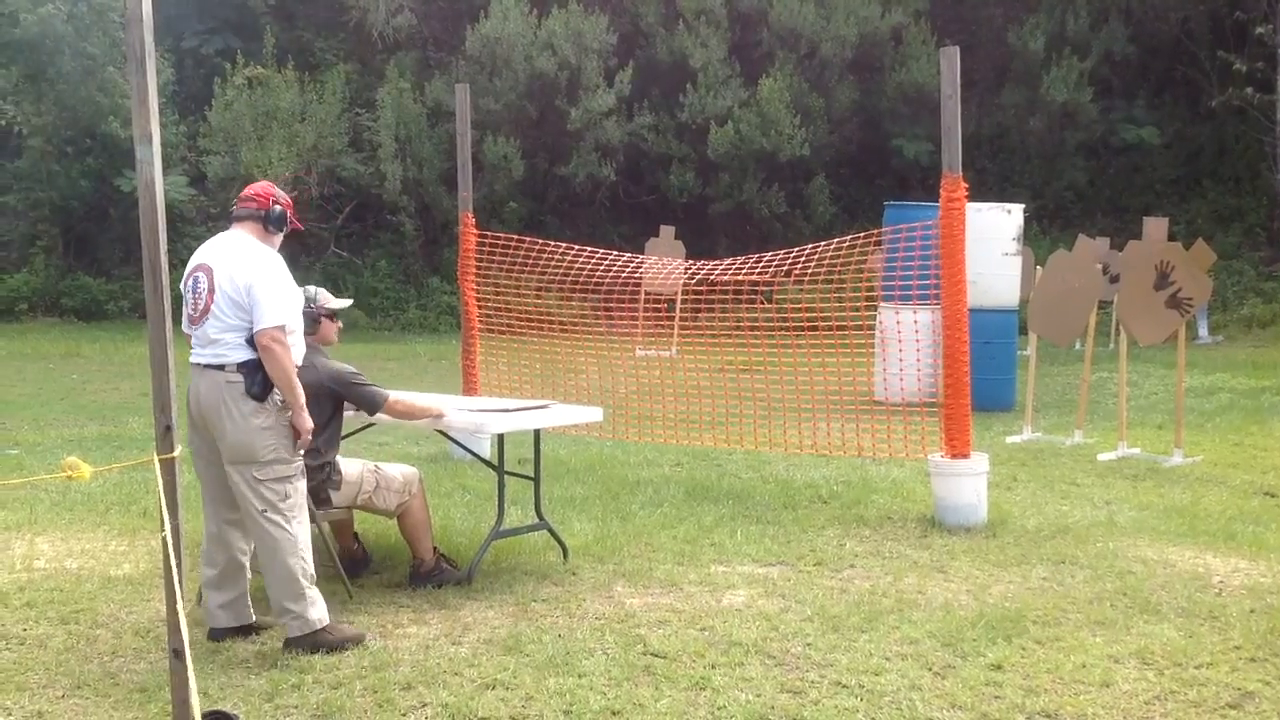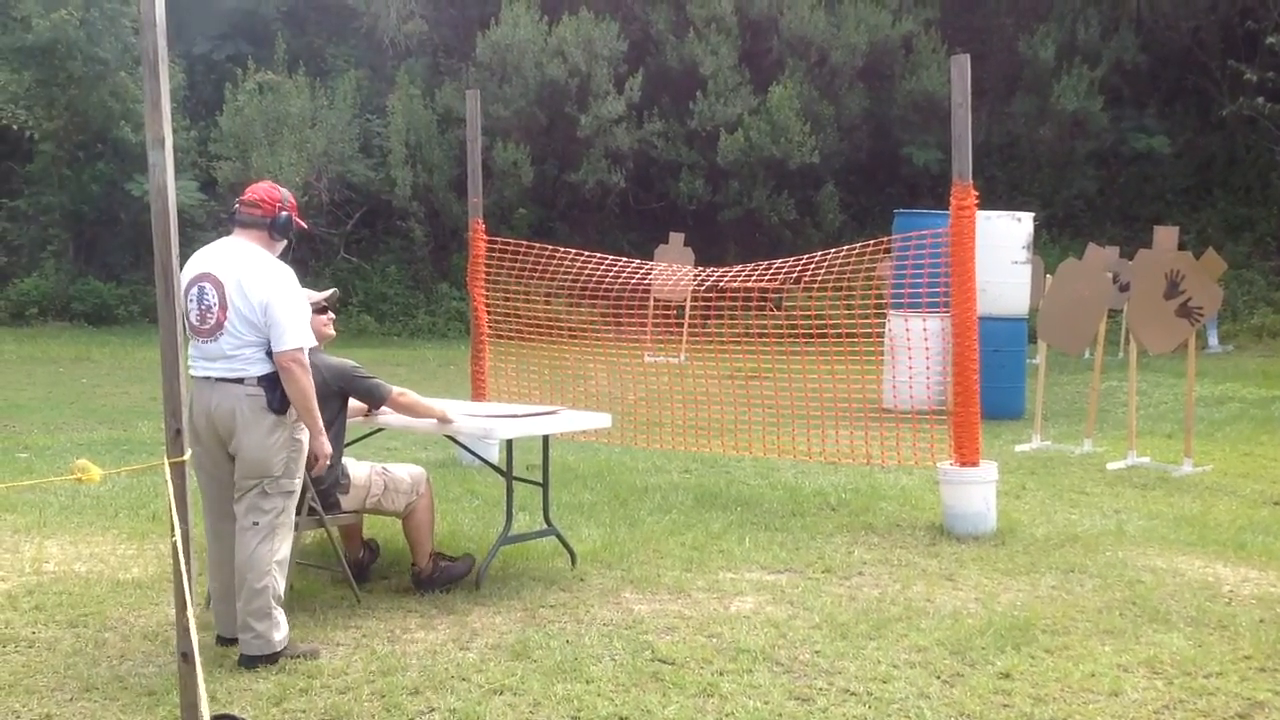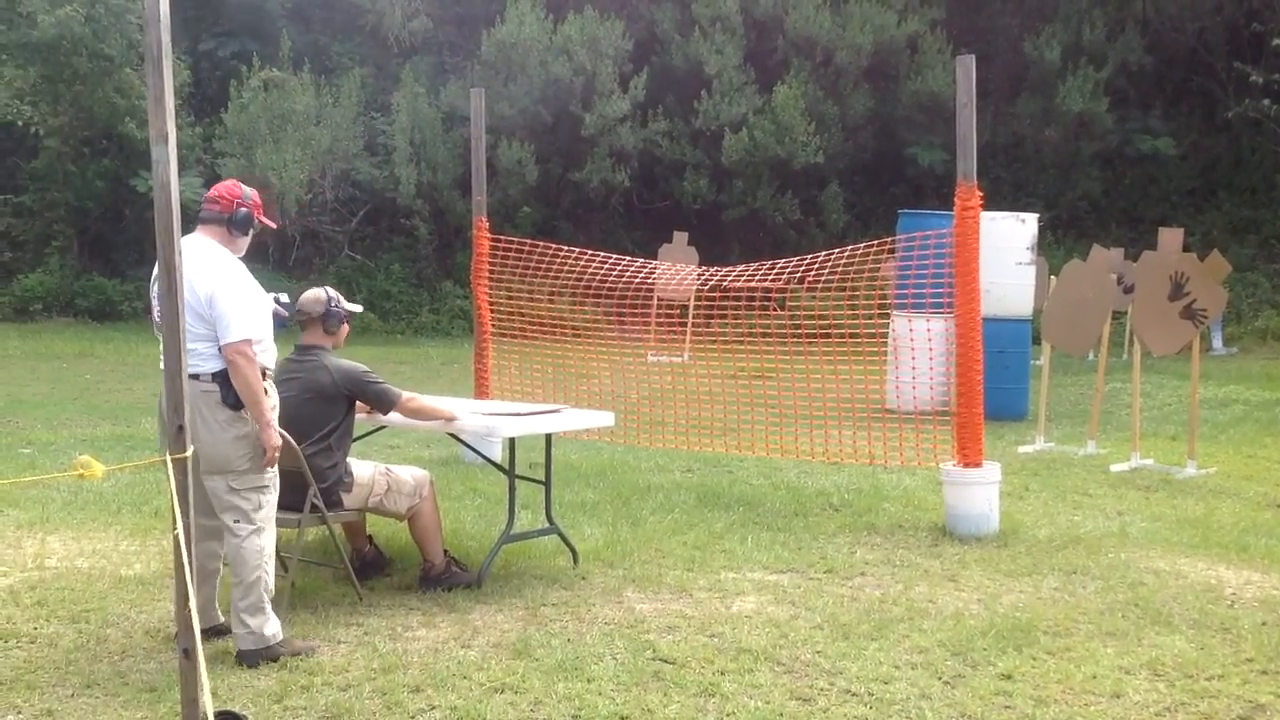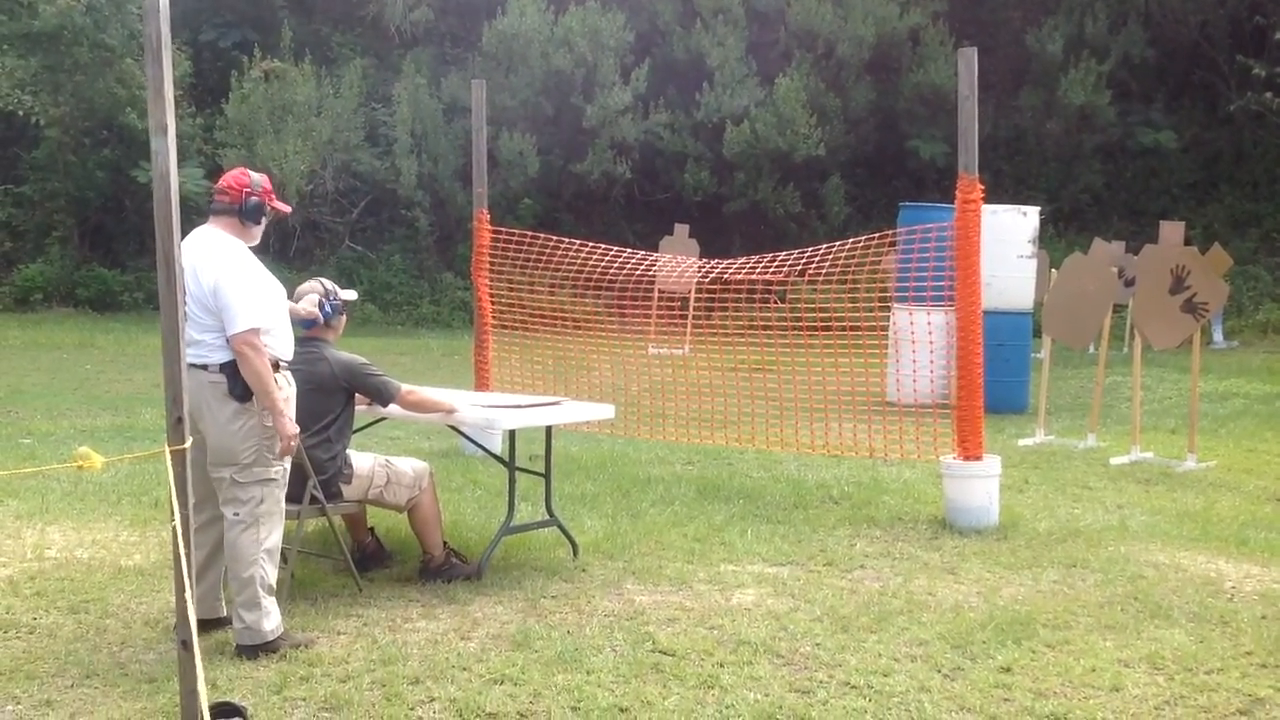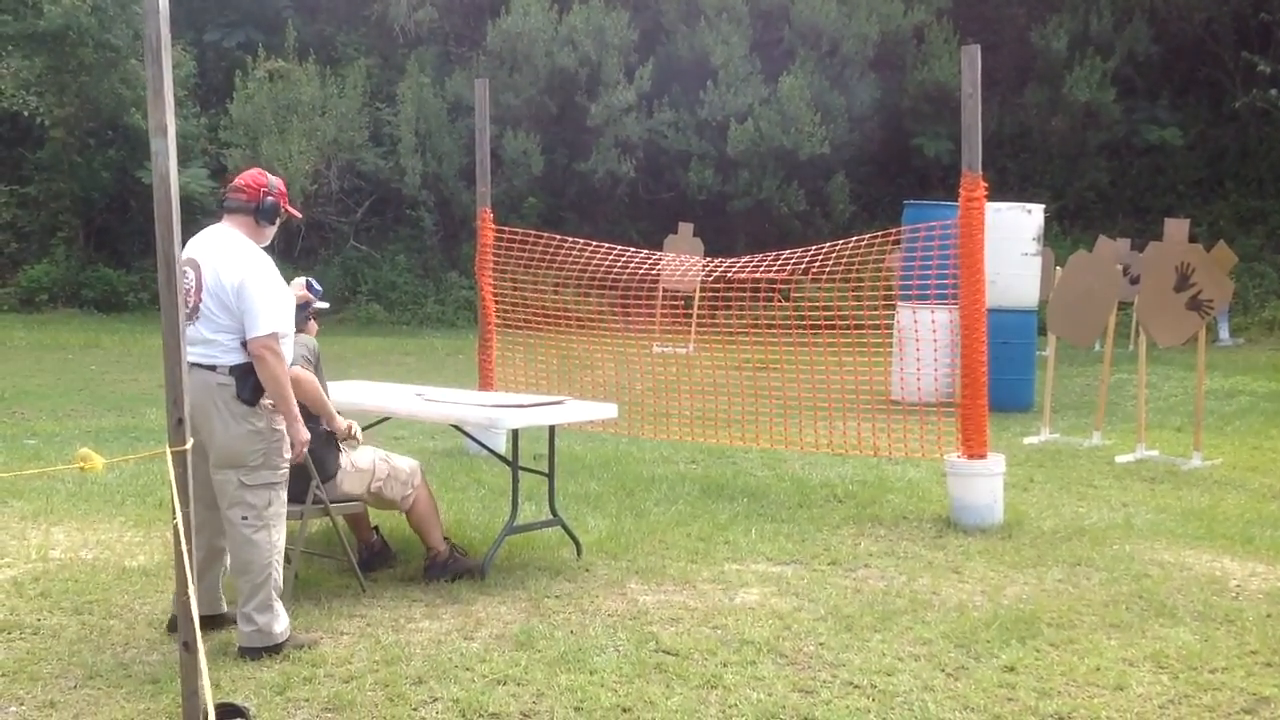
dt=1s
person 1, frame 1
left shoulder: (201, 257)
right shoulder: (261, 261)
right elbow: (270, 341)
right wrist: (299, 408)
left hip: (202, 386)
right hip: (247, 393)
left knee: (223, 512)
right knee: (278, 510)
left ankle: (226, 615)
right ankle: (307, 624)
person 1, frame 2
left shoulder: (198, 261)
right shoulder: (272, 274)
right elbow: (290, 362)
right wrist: (316, 432)
left hip: (203, 397)
right hip: (259, 405)
left knee: (223, 522)
right knee: (263, 525)
left ankle: (231, 625)
right ankle: (262, 642)
person 1, frame 3
left shoulder: (173, 256)
right shoulder: (224, 270)
right elbow: (239, 355)
left wrist: (256, 313)
right wrist: (265, 423)
left hip: (181, 393)
right hip: (223, 401)
left knee: (196, 515)
right knee: (249, 521)
left ankle: (198, 618)
right ankle: (258, 638)
person 1, frame 4
left shoulder: (196, 244)
right shoulder: (232, 261)
right elbow: (247, 345)
left wrist: (292, 309)
right wrist: (279, 414)
left hip: (201, 384)
right hip: (238, 392)
left knee: (206, 505)
right knee: (252, 512)
left ankle: (202, 609)
right ankle: (258, 631)
person 1, frame 5
left shoulder: (199, 244)
right shoulder: (251, 263)
right elbow: (264, 350)
left wrist: (281, 299)
right wrist: (294, 420)
left hip: (196, 383)
right hip: (238, 394)
left knee: (204, 507)
right knee: (256, 516)
left ankle: (198, 606)
right ankle: (263, 632)
person 2, frame 1
right shoulder: (331, 372)
right elbow: (396, 406)
left wrist: (358, 399)
right wrist: (435, 410)
right hip: (314, 482)
left knee: (338, 465)
right knee: (407, 480)
left ankle: (350, 555)
right ankle: (427, 567)
person 2, frame 2
right shoulder: (335, 369)
right elbow: (399, 399)
left wrist: (366, 406)
right wrist: (440, 413)
right hip: (320, 489)
left knee: (350, 468)
right knee: (415, 480)
left ankle: (357, 559)
right ankle: (426, 570)
person 2, frame 3
left shoulder: (283, 368)
right shoulder: (343, 371)
right elbow: (409, 405)
left wrist: (363, 405)
right wrist: (448, 414)
left hip: (284, 487)
right hip: (321, 489)
left knee: (351, 468)
right knee: (418, 483)
left ankle: (364, 557)
right ankle: (437, 570)
person 2, frame 4
right shoulder: (342, 364)
right elbow: (407, 397)
left wrist: (362, 396)
right wrist: (448, 406)
left hip: (287, 476)
right hip: (322, 479)
left knee: (351, 464)
right knee: (418, 475)
left ankle: (365, 549)
right ankle: (437, 561)
person 2, frame 5
right shoulder: (302, 343)
right elbow: (295, 377)
left wrist: (339, 426)
right wrist: (334, 419)
right hip: (318, 472)
left knee: (348, 458)
right knee: (408, 473)
left ankle: (370, 548)
right ankle: (441, 557)
